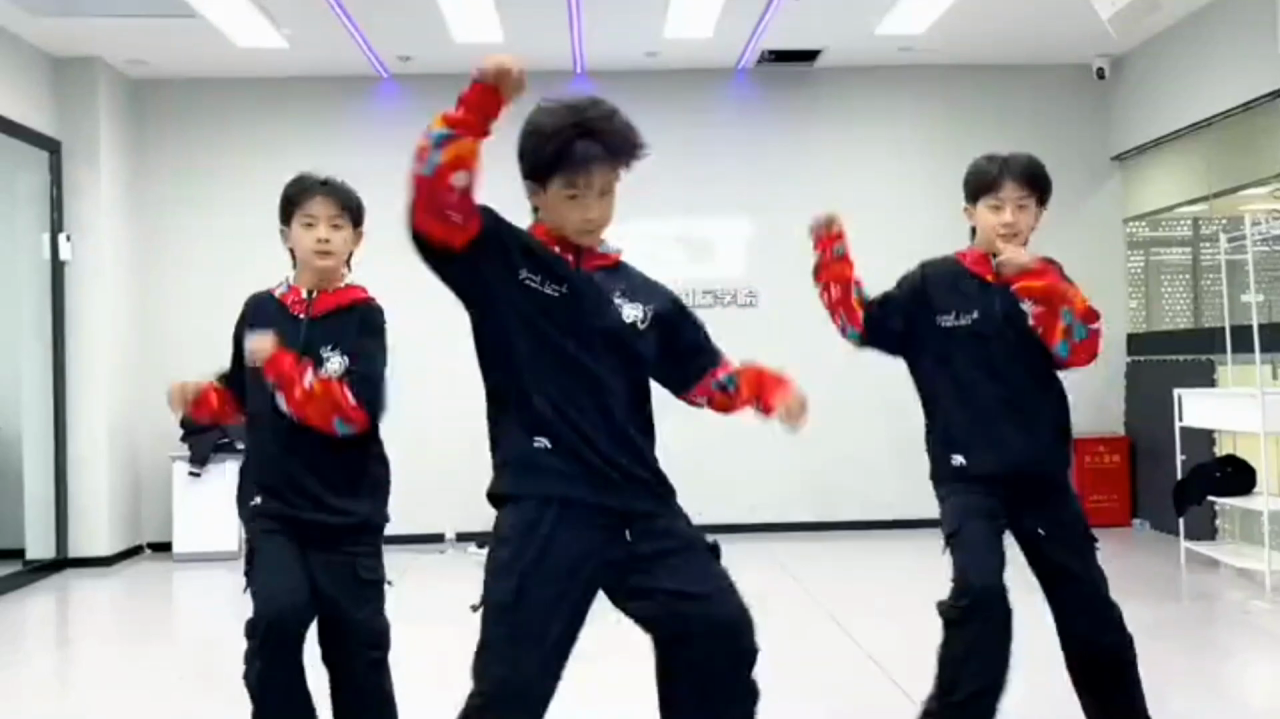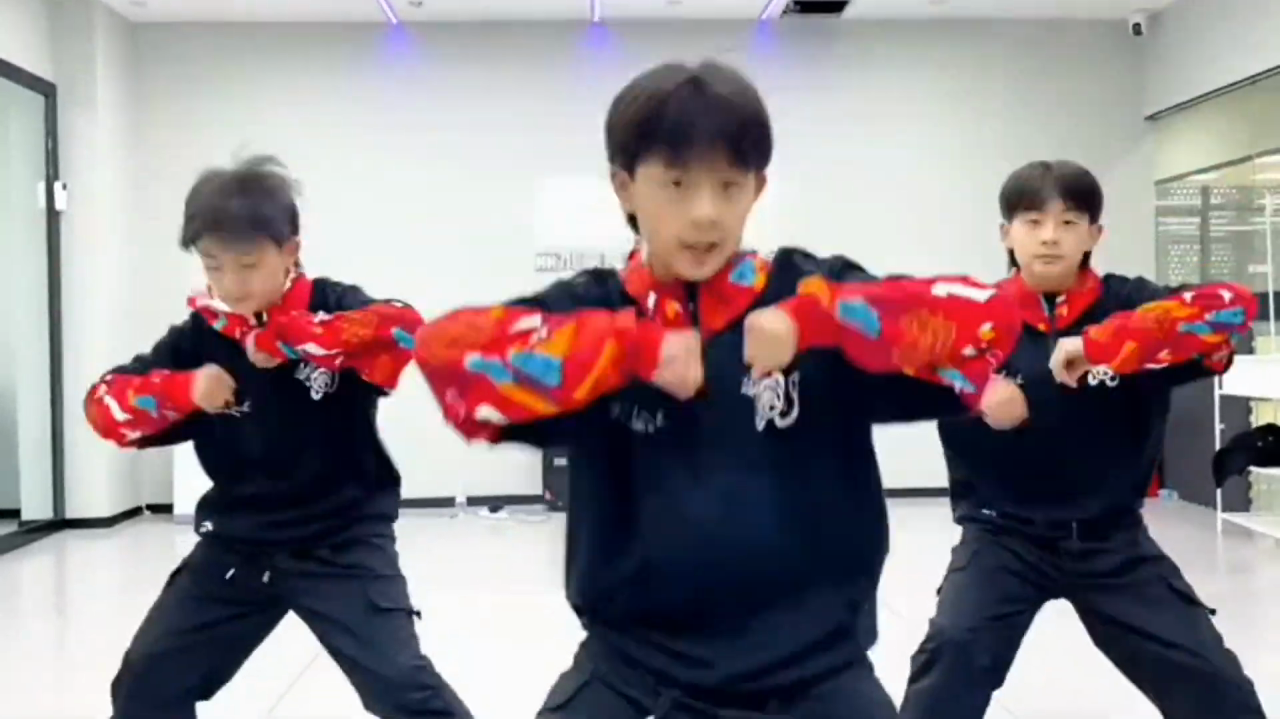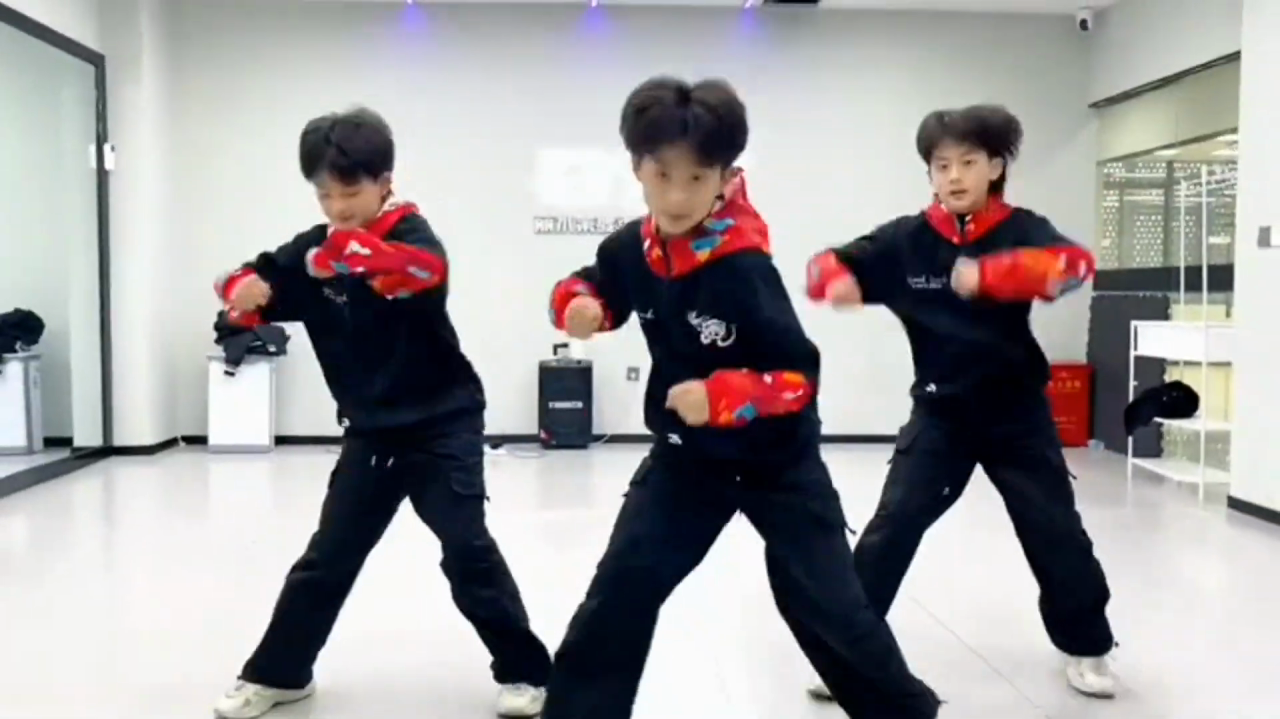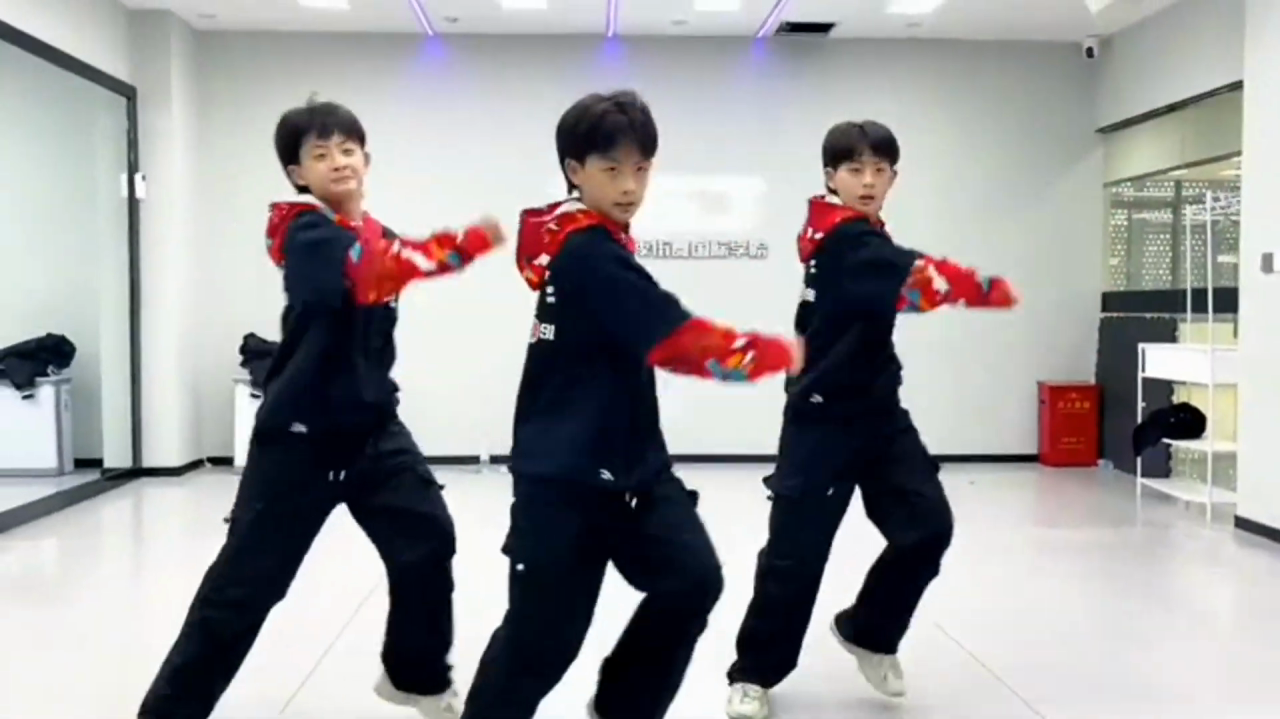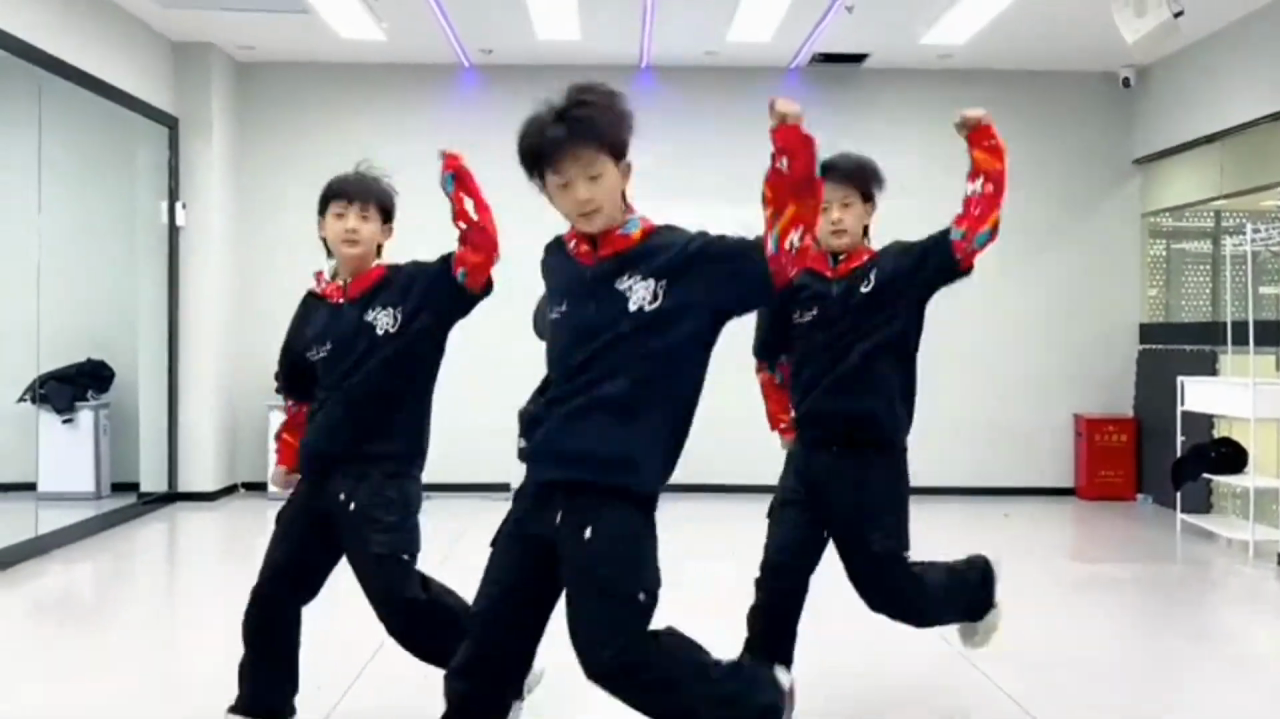
dt=1s
person 1, frame 1
left shoulder: (634, 291)
right shoulder: (505, 258)
left elbow: (707, 376)
right elbow: (434, 210)
left wrist: (768, 388)
right wrist: (481, 102)
left hip: (639, 503)
right hip: (548, 502)
left knee: (721, 635)
person 1, frame 2
left shoulder: (814, 298)
right shoulder: (592, 319)
left elbow: (986, 319)
right elbow: (449, 351)
left wrist: (816, 319)
right wrist: (632, 347)
person 1, frame 3
left shoulder: (743, 266)
right shoulder: (629, 248)
left elbow: (799, 375)
right elbow: (592, 287)
left wrist: (718, 399)
right wrist: (577, 306)
left hip: (776, 458)
right hip: (683, 449)
left knee: (835, 612)
right knee: (617, 596)
person 1, frame 4
left shoulder: (582, 244)
right shoulder: (590, 255)
right elbow: (680, 342)
right wrist: (776, 353)
left hip: (631, 467)
right hip: (566, 477)
left knee: (692, 581)
right knee: (544, 631)
person 1, frame 5
left shoulder: (684, 257)
right shoulder: (558, 260)
left elbow: (784, 262)
left wrist: (790, 150)
left hip: (617, 489)
right hip: (546, 481)
left knee: (615, 650)
right knee: (493, 635)
person 2, frame 1
left shoulder: (361, 318)
right shoulder: (259, 311)
left elbow: (352, 413)
right elbow: (241, 395)
left wrist: (279, 361)
right wrist: (198, 400)
left hip: (345, 512)
right hip: (272, 509)
left knee: (357, 641)
right knee: (277, 620)
person 2, frame 2
left shoulder: (336, 309)
right shoulder: (197, 337)
left elbow: (404, 331)
right elbow: (108, 404)
left wrist: (292, 338)
right wrist: (183, 392)
left hip: (345, 540)
right hip: (241, 546)
person 2, frame 3
left shoulder: (410, 233)
right shoulder: (314, 247)
left elbow: (425, 271)
right elbow: (256, 285)
left wrist: (342, 252)
right wrist: (245, 290)
left hip: (442, 429)
right hip: (370, 436)
left knee: (468, 550)
right knee: (329, 557)
left ankle: (525, 670)
person 2, frame 4
left shoulder: (376, 240)
right shoulder: (309, 233)
right elbow: (371, 272)
right wrist: (465, 245)
left hip: (374, 431)
right hip: (297, 443)
left knee: (428, 546)
right knee: (246, 580)
person 2, frame 5
left shoulder: (417, 287)
right shoulder: (313, 309)
left elbow: (481, 255)
left wrist: (458, 181)
right wrist: (288, 456)
left hip: (384, 472)
right hip: (320, 475)
left knee: (396, 591)
right knee: (275, 593)
person 3, frame 1
left shoulder: (1047, 278)
right shoulder: (935, 282)
left elbow: (1080, 346)
right elbow: (861, 324)
left wrist: (1037, 279)
right wrist: (830, 249)
left hip: (1042, 475)
right hip: (967, 477)
left knee: (1088, 601)
right knee: (979, 597)
person 3, frame 2
left shoulder: (1129, 305)
left elbow: (1229, 308)
left wrist: (1107, 344)
left hip: (1107, 540)
right hip: (1003, 536)
right knee: (952, 656)
person 3, frame 3
left shoulder: (1019, 229)
right shoulder: (907, 238)
left elbow: (1074, 265)
right elbow: (832, 263)
left wrist: (988, 275)
right wrist: (834, 282)
left hip: (1015, 412)
right hip: (939, 412)
left knee: (1058, 531)
right knee: (893, 527)
left ankle: (1085, 646)
person 3, frame 4
left shoulder: (872, 240)
right shoulder: (845, 240)
right elbow: (920, 281)
right wrist: (990, 289)
left hip: (881, 411)
right hip: (822, 418)
left knee: (928, 526)
right knee: (797, 550)
left ankle: (869, 634)
person 3, frame 5
left shoulder: (901, 268)
right shoulder: (792, 284)
left elbow: (978, 225)
right elbow: (769, 359)
left wrist: (983, 140)
right wrist: (784, 419)
left hip: (875, 453)
right hip: (813, 453)
left knee: (887, 583)
right knee: (781, 574)
left ankle: (976, 591)
